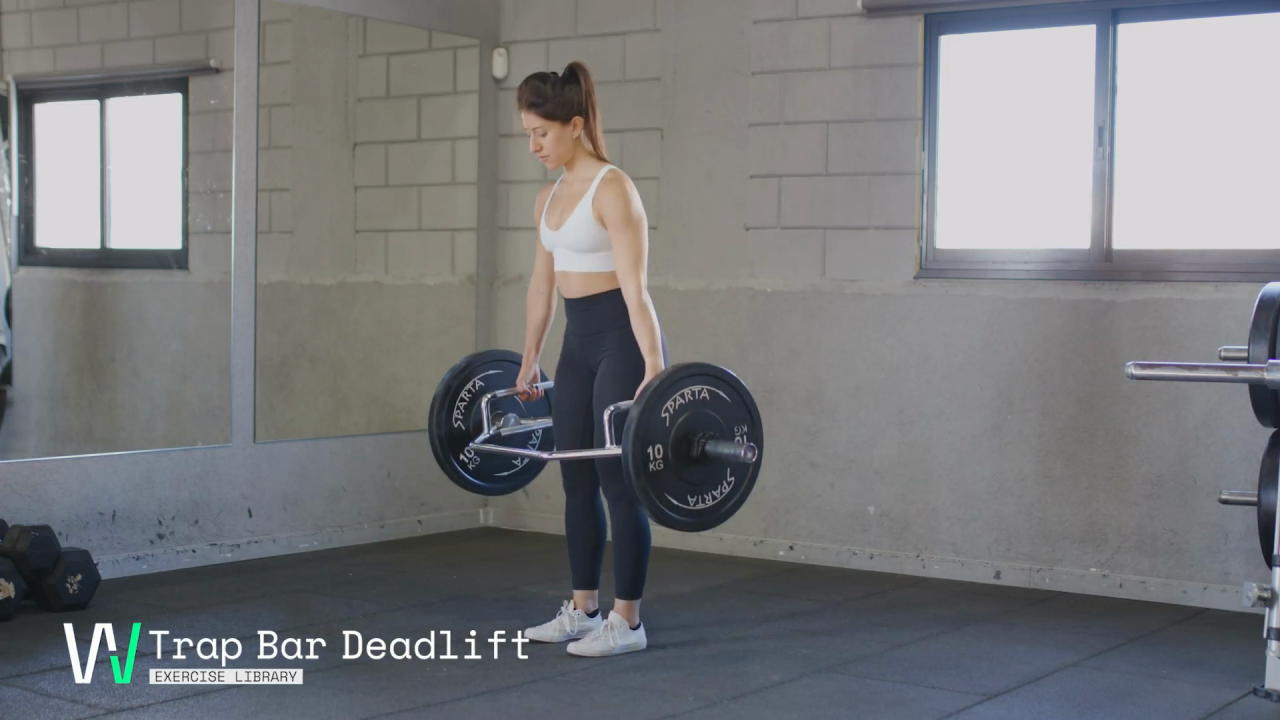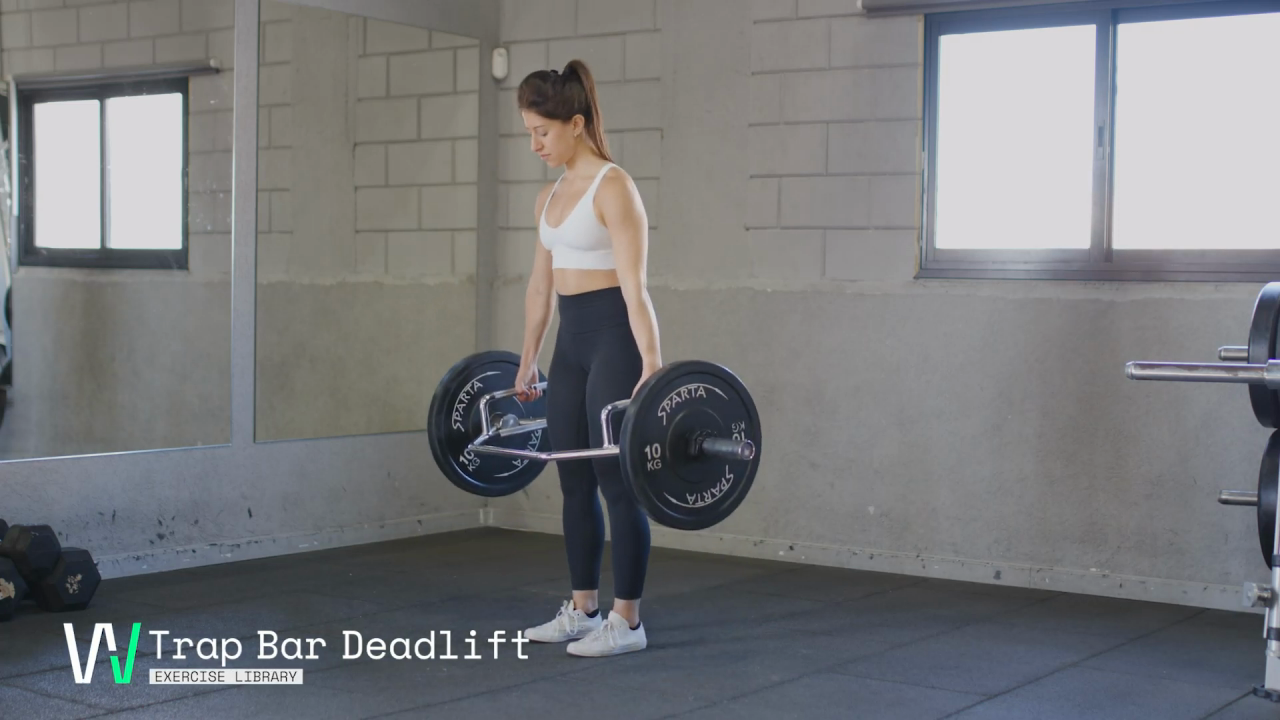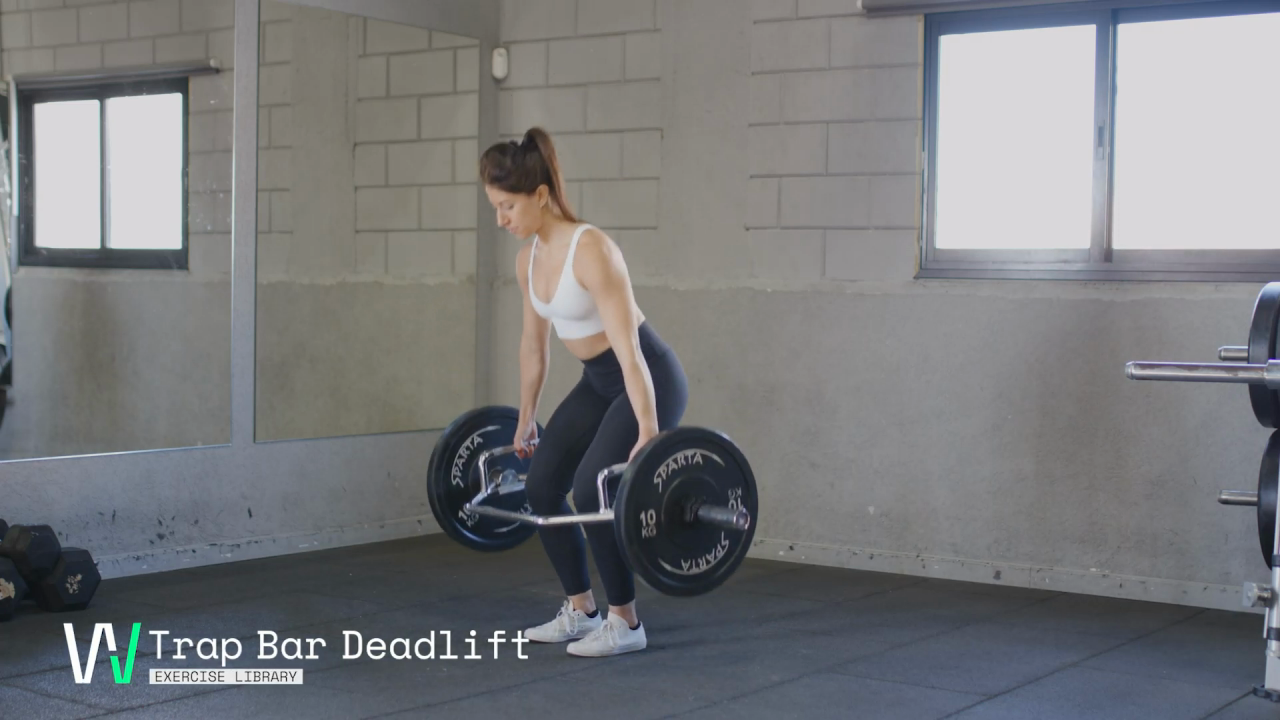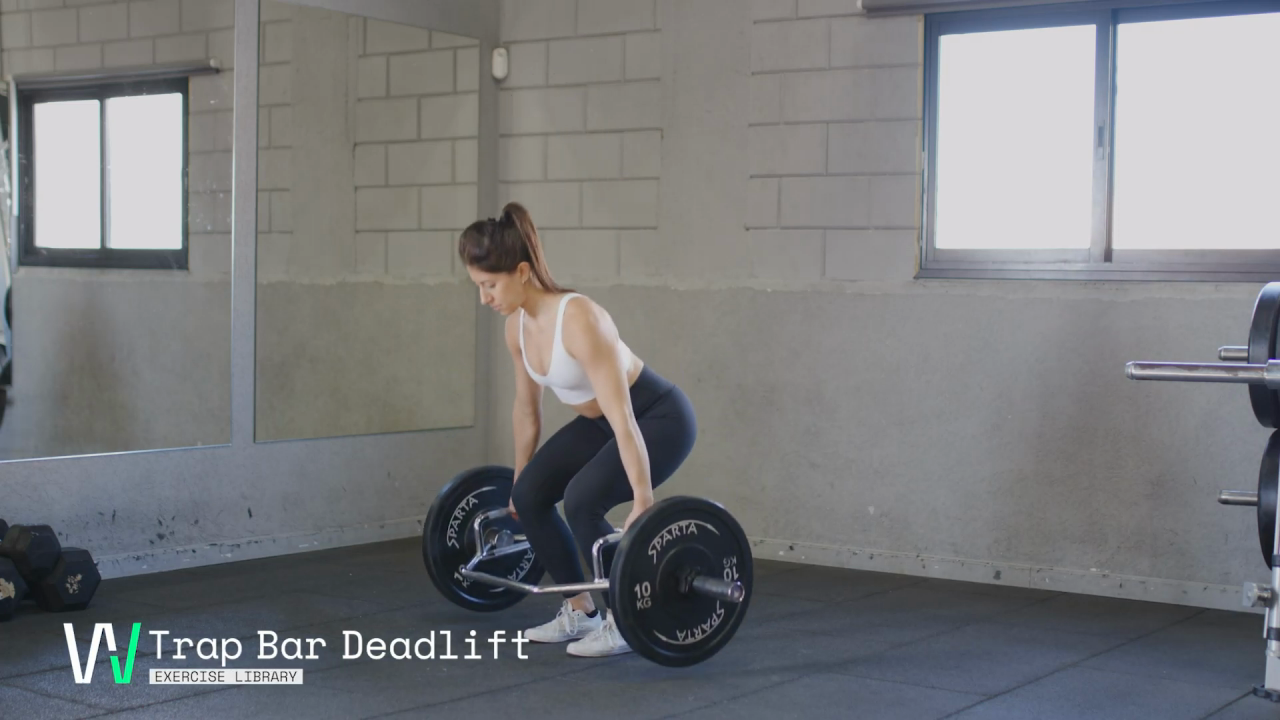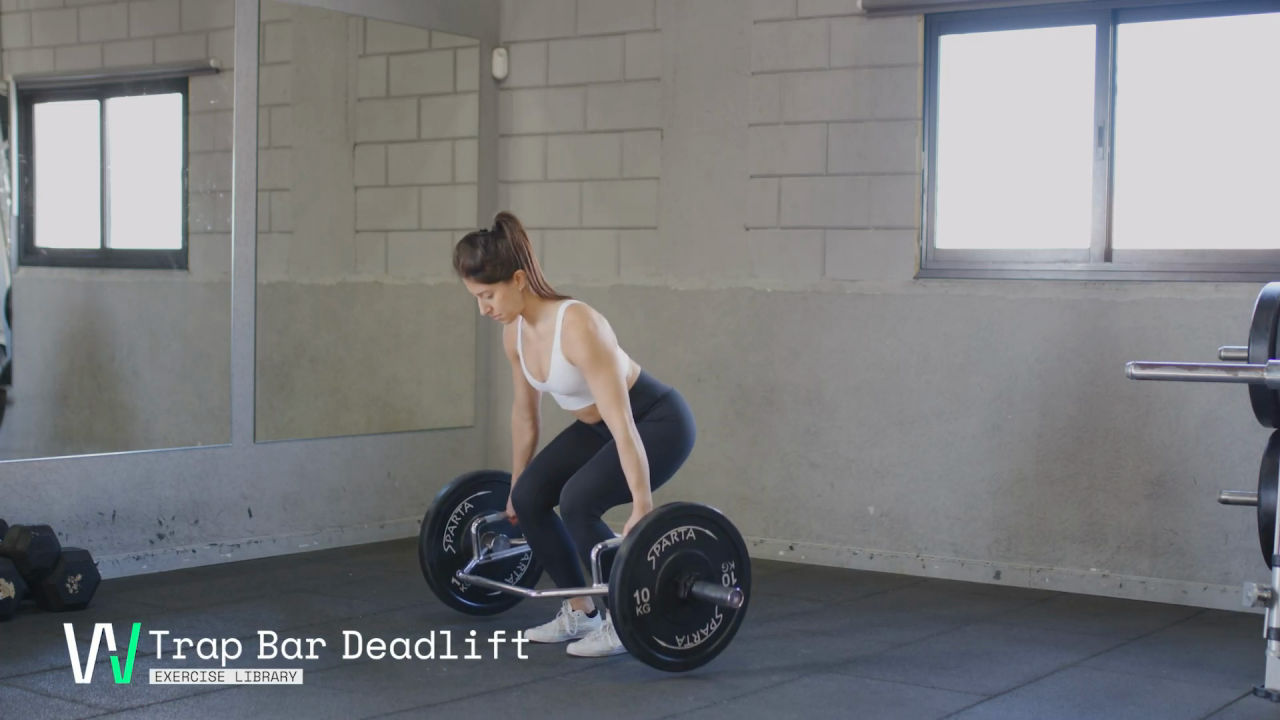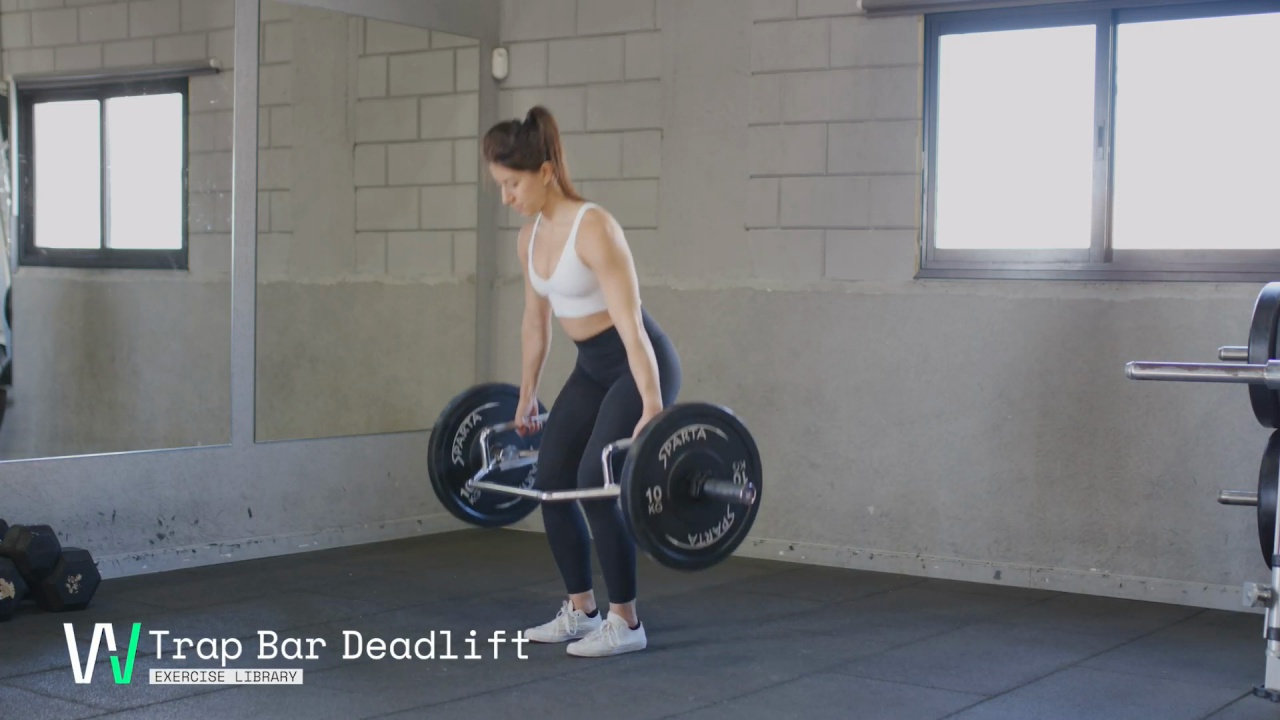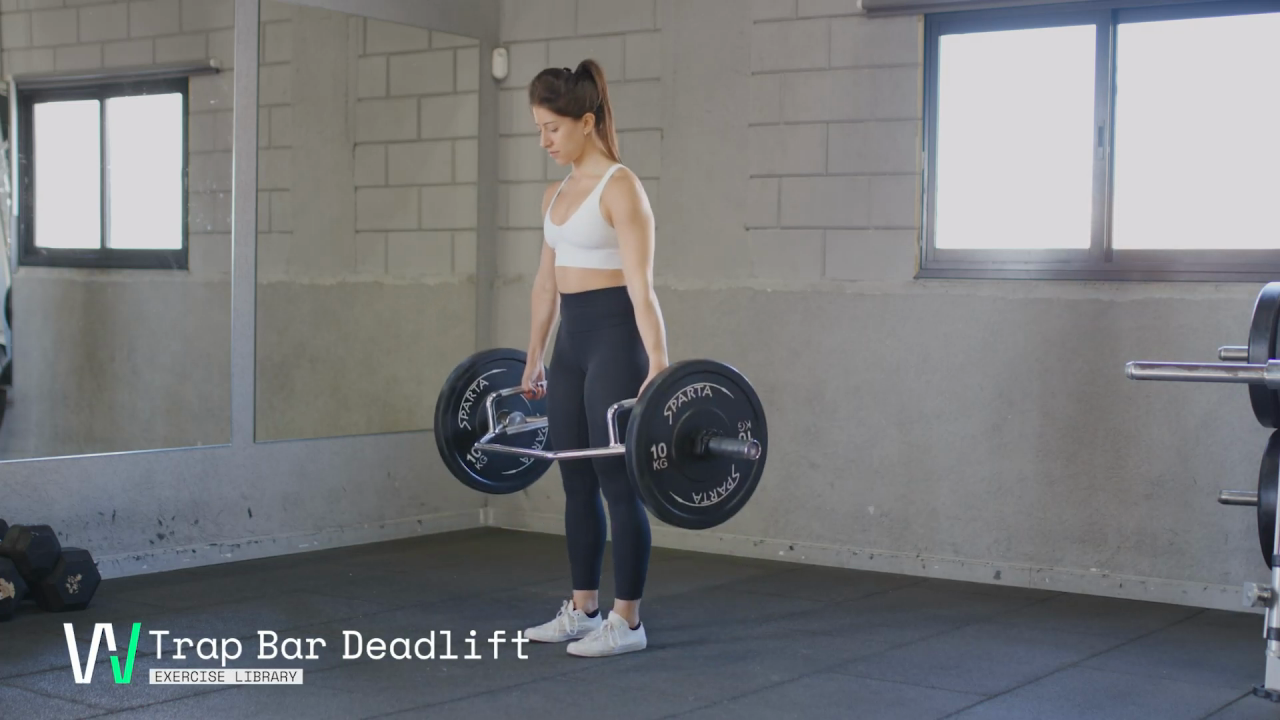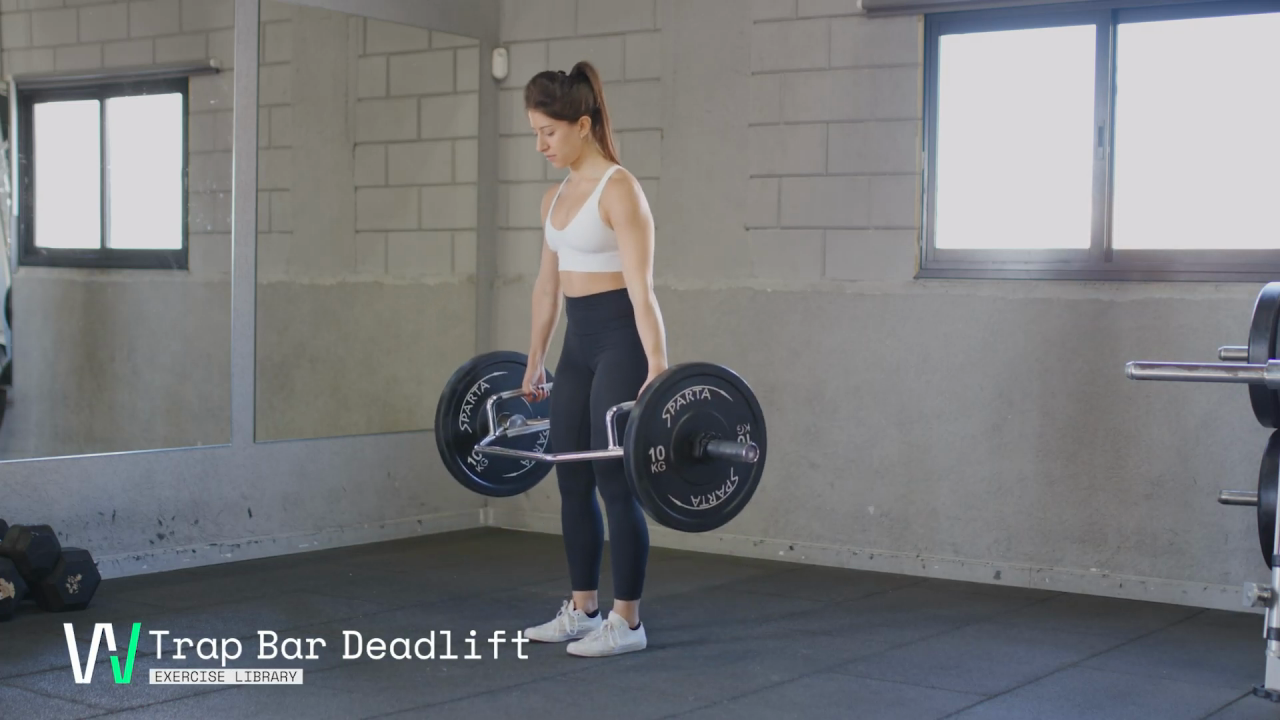
dt=0.4s
person 1, frame 1
left shoulder: (613, 189)
right shoulder: (551, 195)
left elbow: (636, 288)
right elbow: (542, 283)
left wrist: (654, 371)
right wrist: (529, 361)
left hip: (623, 340)
right hip: (580, 343)
left knee: (618, 480)
right knee: (577, 479)
left ankle: (626, 622)
right ankle: (582, 610)
person 1, frame 2
left shoulder: (614, 187)
right shoulder: (551, 195)
left elbow: (635, 287)
right elbow: (541, 284)
left wrist: (652, 369)
right wrist: (527, 361)
left hip: (615, 340)
right hip: (571, 343)
left knee: (617, 484)
right knee: (576, 483)
left ankle: (626, 622)
right ankle: (582, 610)
person 1, frame 3
left shoulder: (592, 250)
right shoulder: (529, 256)
left elbow: (629, 349)
right elbow: (533, 344)
left wrist: (649, 436)
right wrist: (526, 420)
left hip: (646, 382)
right hip: (597, 382)
left knee: (591, 491)
right knee: (541, 487)
left ankle: (625, 621)
right ankle: (581, 609)
person 1, frame 4
left shoulder: (580, 320)
right shoulder: (517, 324)
left elbow: (623, 419)
right elbow: (526, 407)
left wrist: (644, 505)
right wrist: (517, 480)
left hip: (659, 417)
right hip: (599, 422)
left knee: (582, 501)
right knee: (529, 497)
right ankle: (580, 610)
person 1, frame 5
left shoulder: (578, 327)
right shoulder: (515, 332)
left elbow: (623, 425)
right elbow: (524, 413)
left wrist: (643, 508)
right wrist: (515, 485)
left hip: (658, 421)
right hip: (599, 426)
left knee: (578, 501)
right knee: (528, 499)
right ankle: (581, 610)
person 1, frame 6
left shoulder: (593, 228)
right shoulder: (530, 235)
left elbow: (632, 326)
right elbow: (535, 321)
left wrist: (652, 411)
right wrist: (526, 399)
left hip: (638, 365)
right hip: (593, 368)
left knee: (595, 484)
right knee: (549, 479)
left ankle: (625, 622)
right ankle: (580, 608)
person 1, frame 7
left shoulder: (621, 187)
right shoulder: (558, 192)
left elbow: (641, 287)
right elbow: (547, 282)
left wrist: (658, 369)
right wrist: (533, 359)
left hip: (616, 339)
right hip: (573, 342)
left knee: (617, 483)
right knee: (577, 482)
left ankle: (627, 622)
right ankle: (582, 609)
person 1, frame 8
left shoulder: (619, 189)
right shoulder: (556, 196)
left elbow: (642, 289)
right elbow: (547, 286)
left wrist: (658, 372)
right wrist: (534, 362)
left hip: (621, 343)
right hip: (579, 346)
left knee: (615, 482)
right knee: (572, 480)
left ankle: (627, 621)
right ankle: (582, 609)
